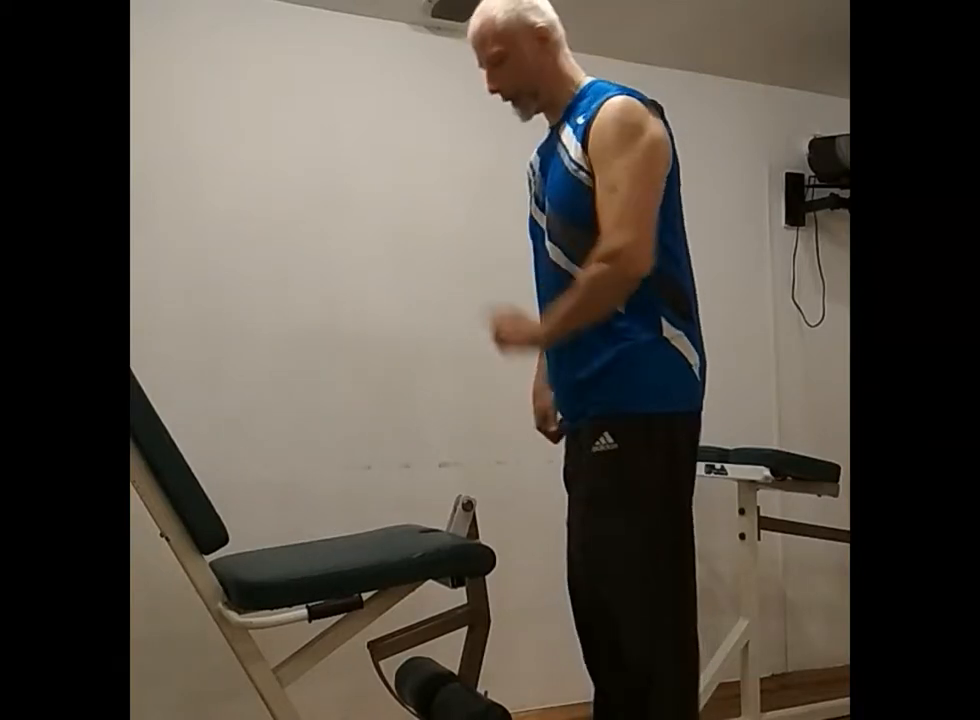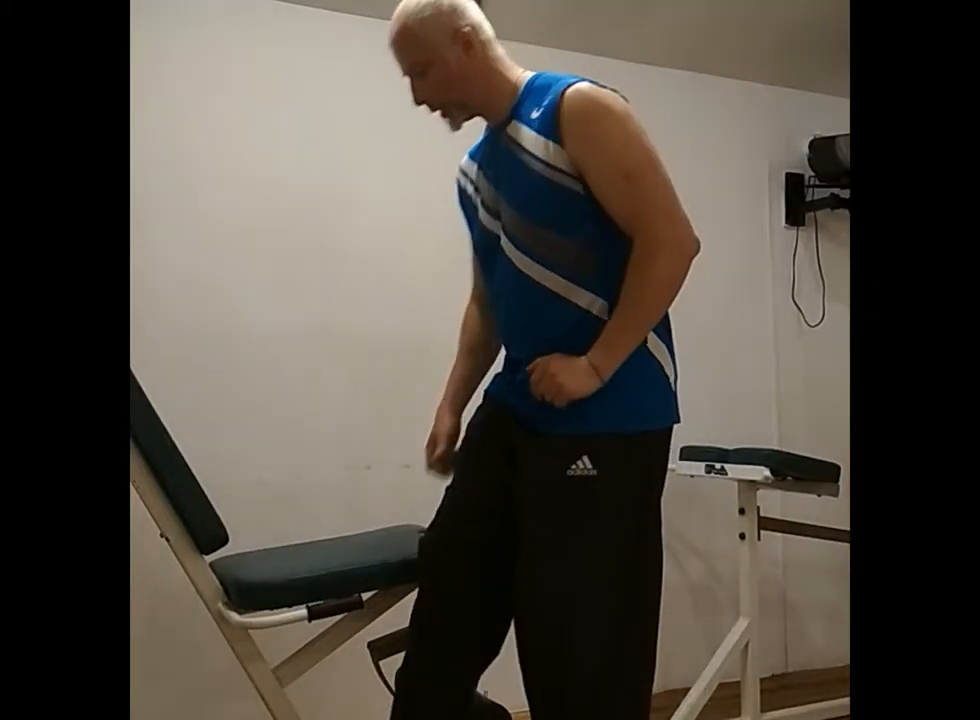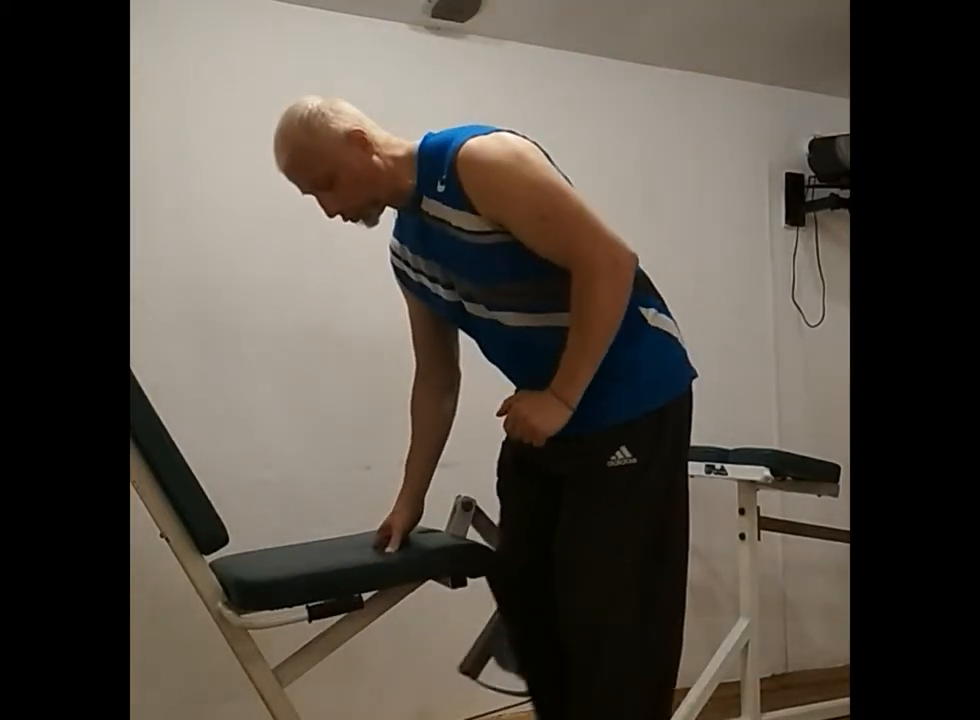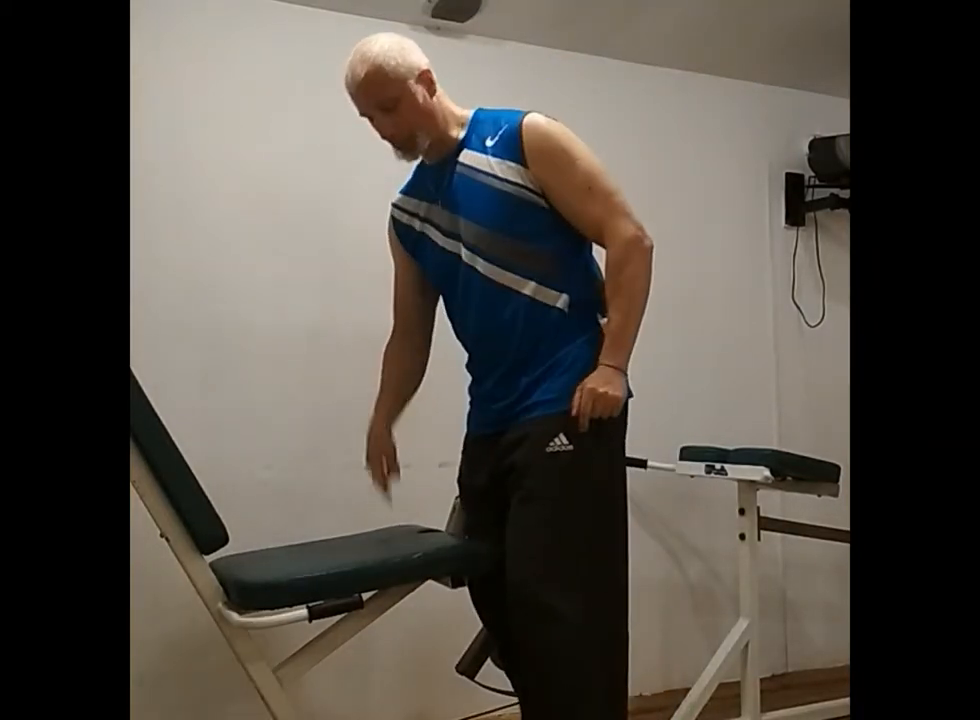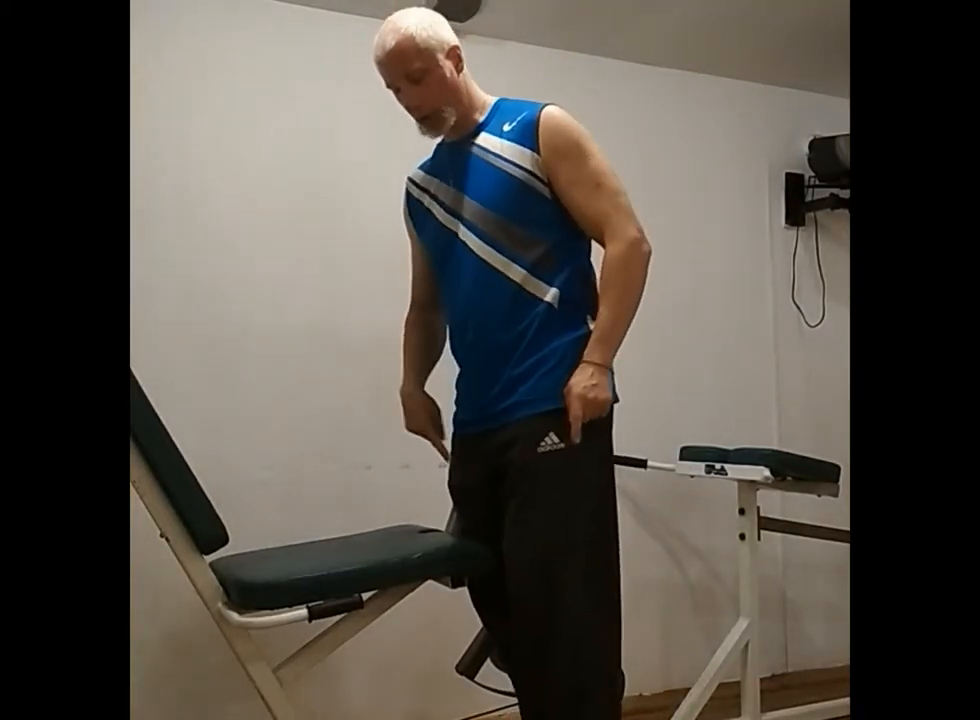
dt=1s
person 1, frame 1
left shoulder: (619, 118)
right shoulder: (548, 150)
left elbow: (625, 259)
left wrist: (539, 330)
right wrist: (549, 374)
left hip: (643, 399)
right hip: (594, 402)
left knee: (639, 600)
right knee: (599, 596)
person 1, frame 2
left shoulder: (580, 111)
right shoulder: (474, 170)
left elbow: (671, 241)
left wrist: (596, 365)
right wrist: (452, 403)
left hip: (607, 416)
right hip: (515, 406)
left knee: (581, 628)
right knee: (451, 582)
person 1, frame 3
left shoulder: (480, 161)
right shoulder: (406, 249)
left elbow: (609, 260)
right elbow: (436, 377)
left wrist: (561, 397)
right wrist: (411, 495)
left hip: (631, 400)
right hip: (543, 415)
left knee: (608, 612)
right knee: (523, 589)
person 1, frame 4
left shoulder: (527, 139)
right shoulder: (407, 212)
left elbow: (629, 239)
right elbow: (411, 332)
left wrist: (611, 366)
right wrist: (383, 421)
left hip: (570, 408)
right hip: (489, 421)
left knee: (557, 601)
right knee: (496, 593)
person 1, frame 5
left shoulder: (543, 131)
right shoulder: (422, 186)
left elbow: (628, 241)
left wrist: (596, 363)
right wrist: (413, 381)
left hip: (556, 410)
right hip: (476, 423)
left knee: (561, 603)
right knee: (500, 601)
